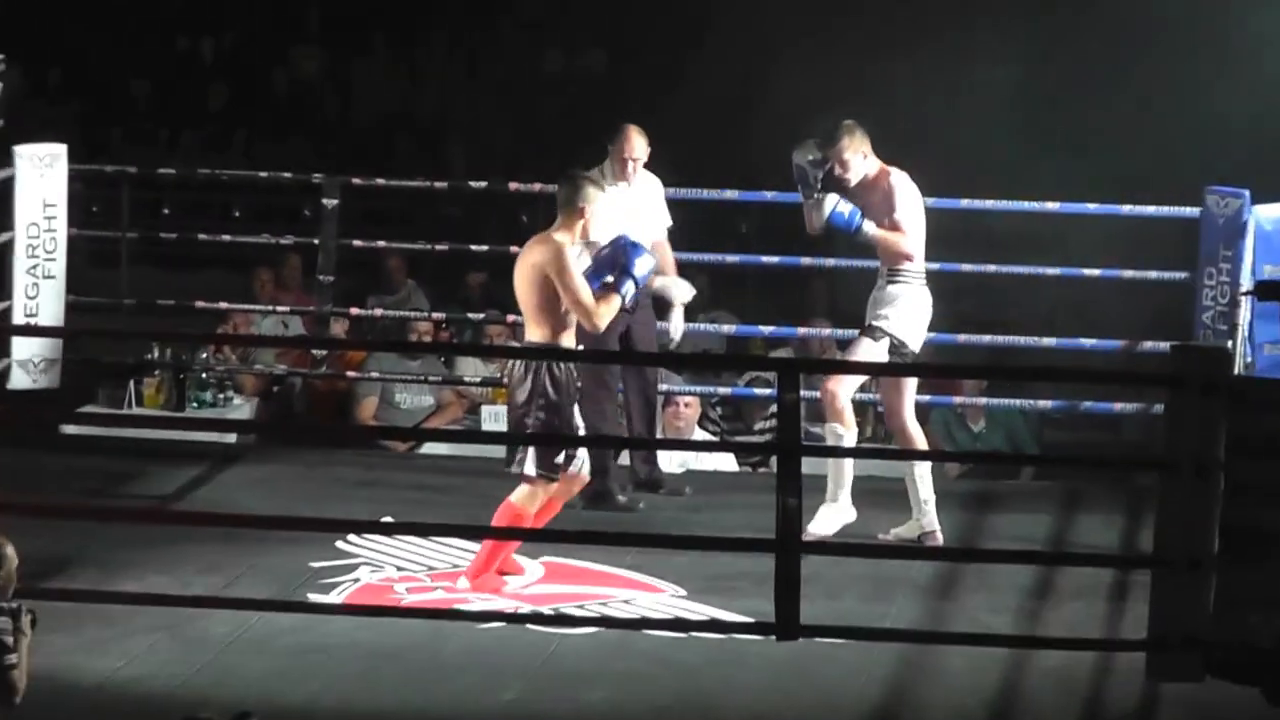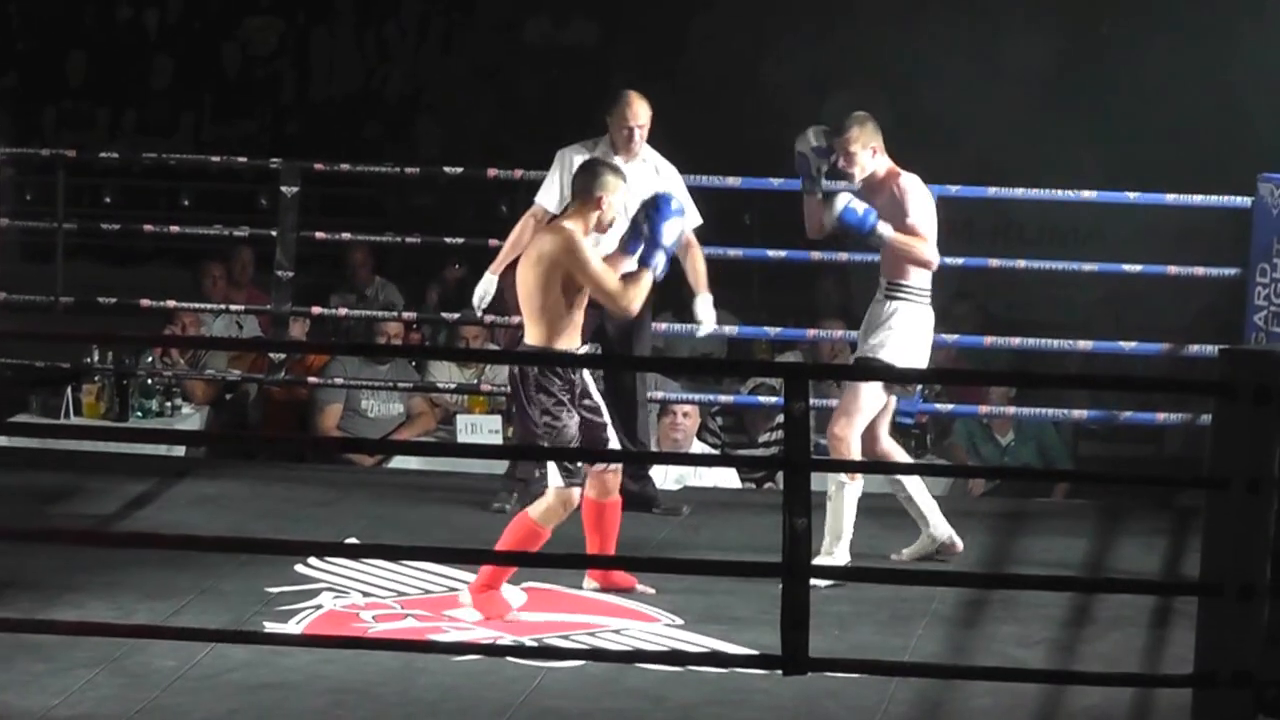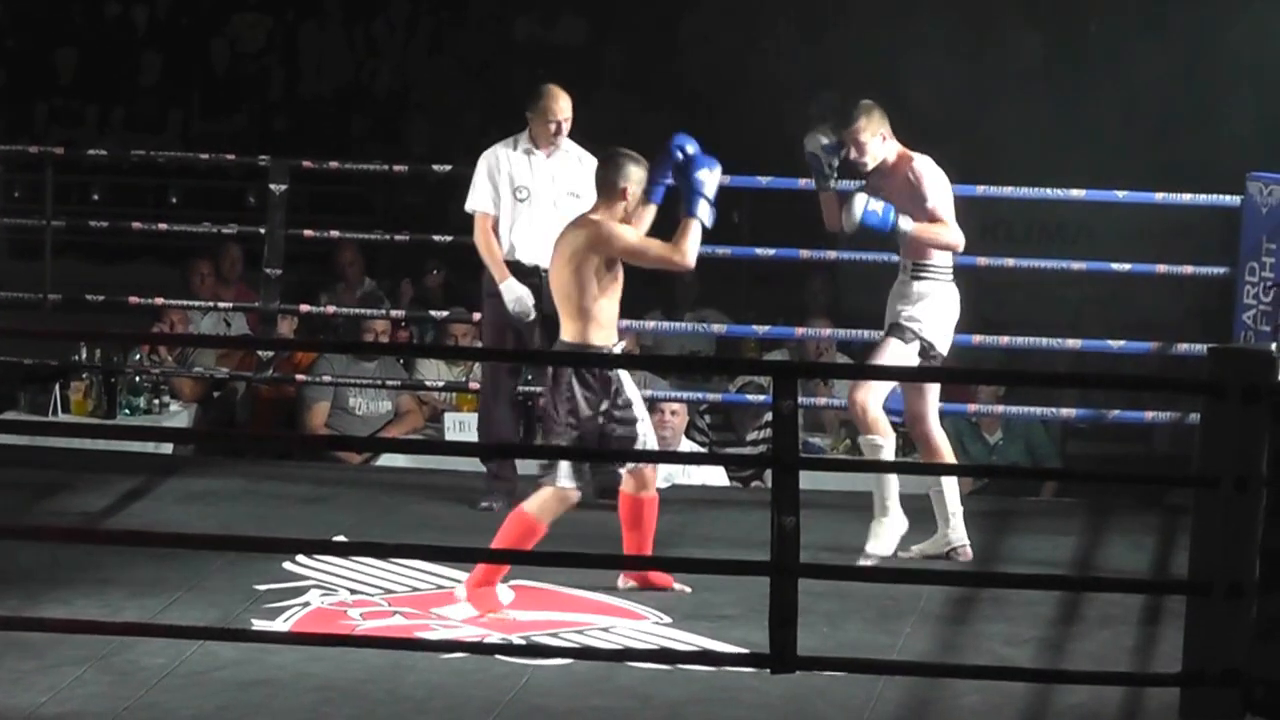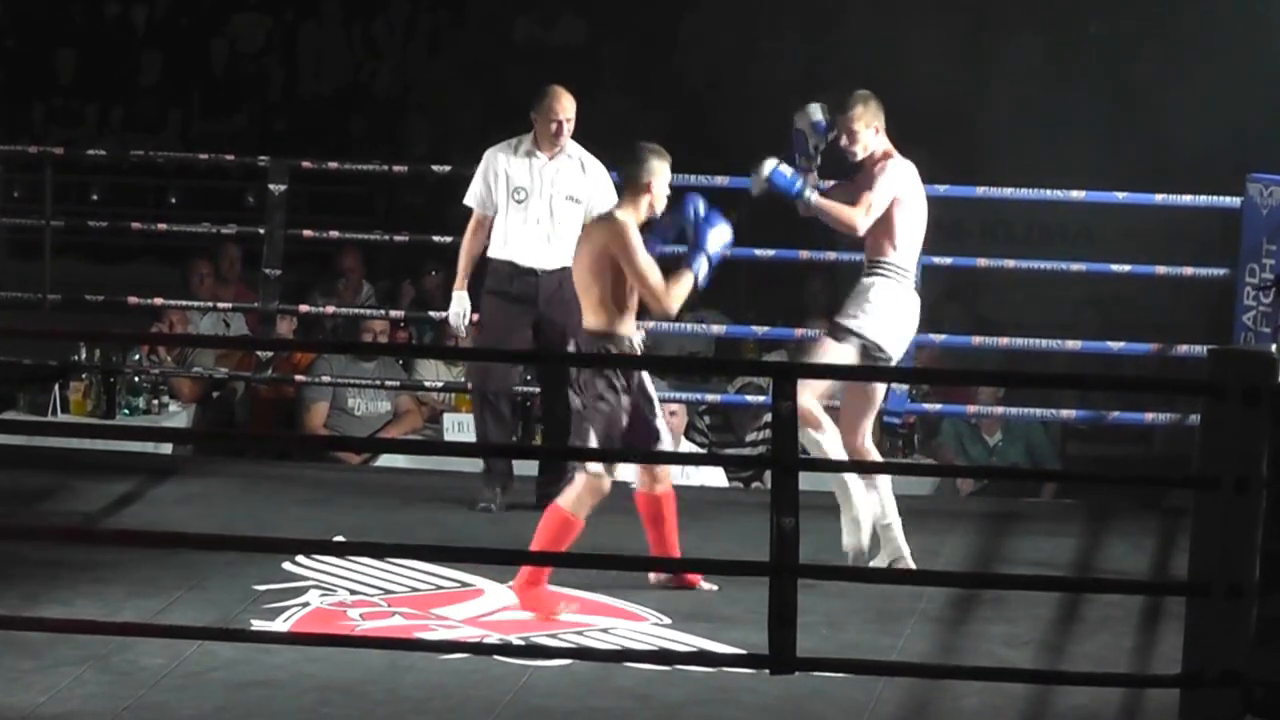
dt=0.5s
person 1, frame 1
left shoulder: (895, 184)
right shoulder: (861, 190)
left elbow: (910, 247)
right elbow: (815, 225)
left wrist: (859, 226)
right wrist: (809, 184)
left hip: (903, 298)
right hip: (890, 296)
left knee: (834, 389)
right knee: (900, 416)
left ankle: (839, 501)
right ankle: (926, 522)
person 1, frame 2
left shoulder: (905, 186)
right shoulder: (870, 189)
left elbow: (929, 255)
right elbow: (815, 230)
left wrist: (873, 226)
right wrist: (810, 179)
left hip: (904, 318)
right hip: (885, 312)
left knee: (842, 432)
right knee: (872, 437)
right ankle: (937, 530)
person 1, frame 3
left shoulder: (920, 170)
right shoulder: (880, 178)
left elbow: (955, 239)
right elbow: (834, 223)
left wrist: (895, 222)
right wrist: (823, 174)
left hip: (929, 297)
right hip: (909, 294)
left knee: (862, 399)
right knee: (921, 421)
left ankle: (888, 514)
person 1, frame 4
left shoulder: (892, 170)
right shoulder: (873, 177)
left elbow: (855, 222)
right elbow: (818, 207)
left wrist: (796, 188)
right wrist: (808, 158)
left hip: (882, 298)
right hip: (894, 309)
left knee: (799, 399)
right knee: (856, 437)
left ankle: (858, 502)
person 2, frame 1
left shoulder: (541, 247)
right shoulder: (558, 252)
right elbow: (594, 320)
left wrist: (601, 271)
right wrist: (628, 281)
left hip: (553, 366)
right hip: (545, 371)
left knee: (574, 475)
right knee: (539, 483)
left ankle: (501, 553)
right ankle: (478, 571)
person 2, frame 2
left shoulder: (561, 237)
right shoulder: (566, 241)
left elbow: (599, 286)
right elbow: (626, 304)
left wrist: (638, 235)
right wrist: (659, 248)
left hip: (569, 371)
right hip: (546, 377)
left knee: (607, 469)
right knee: (565, 493)
left ankle: (602, 570)
right ankle: (484, 588)
person 2, frame 3
left shoulder: (595, 229)
right shoulder: (600, 233)
left elbow: (632, 238)
right elbow: (682, 259)
left wrist: (660, 183)
right wrist: (699, 199)
left hip: (604, 368)
right hip: (579, 372)
left knee: (643, 466)
right knee: (560, 492)
left ankle: (638, 568)
right ankle: (481, 582)
person 2, frame 4
left shoulder: (616, 225)
right shoulder: (620, 231)
left elbow: (650, 264)
right elbow: (665, 303)
left wrist: (688, 236)
right wrist: (702, 255)
left hip: (619, 356)
right hip: (601, 359)
left knee: (656, 463)
right knee: (593, 482)
left ankle: (667, 562)
right ankle: (531, 581)
person 3, frame 1
left shoulder: (651, 186)
left elbow: (659, 244)
left wrist: (676, 303)
right wrist: (663, 284)
left hip: (637, 295)
left knee: (644, 385)
right knee: (603, 387)
left ankle: (646, 471)
right ankle: (600, 486)
person 3, frame 2
left shoulder: (663, 174)
right shoulder: (574, 159)
left elbow: (686, 241)
right elbow: (535, 220)
left wrist: (702, 296)
right wrist: (493, 274)
left knee: (629, 391)
left ankle: (636, 486)
person 3, frame 3
left shoulder: (584, 164)
right shoulder: (497, 159)
right elbow: (483, 229)
right wrist: (507, 284)
right hip: (510, 280)
right knee: (500, 382)
right ankle: (501, 481)
person 3, frame 4
left shoulder: (589, 171)
right shoulder: (499, 159)
right elbow: (478, 227)
right wrist: (459, 289)
left hip: (561, 283)
right hip: (505, 278)
left knee: (561, 389)
right knee: (489, 379)
left ankle: (553, 487)
right ankle: (497, 479)
